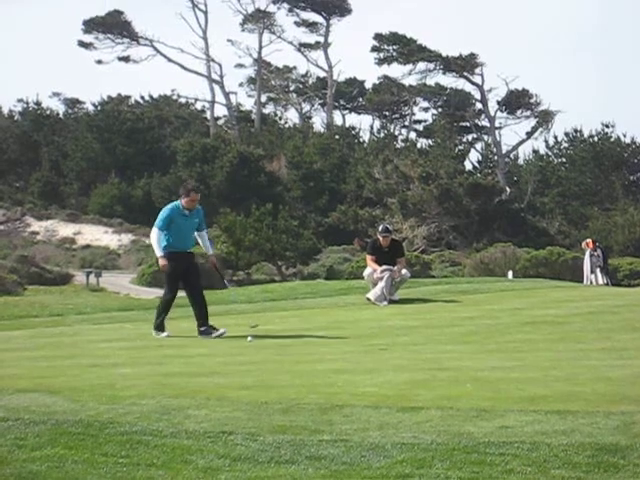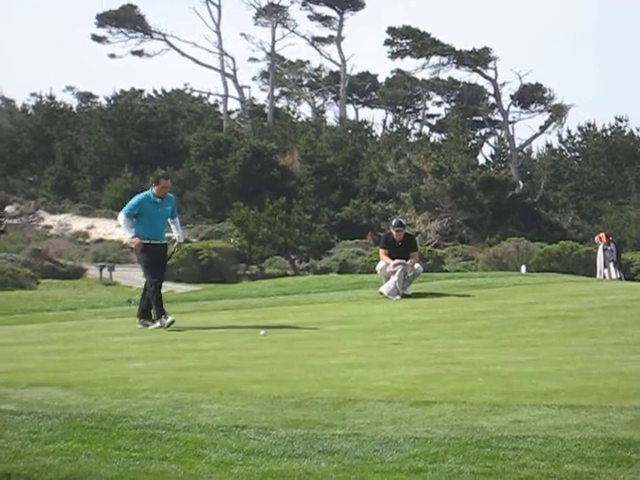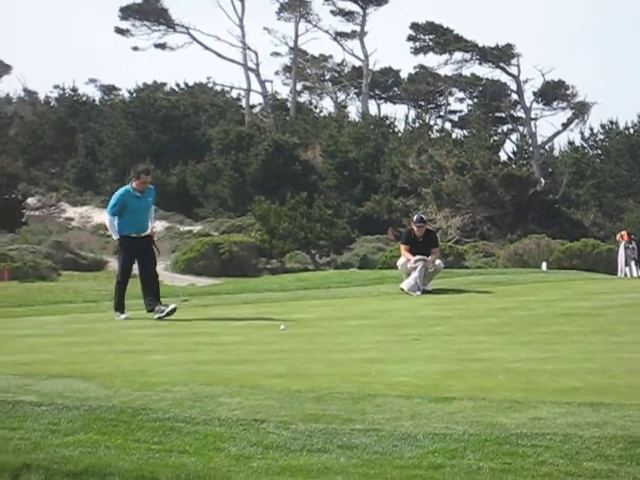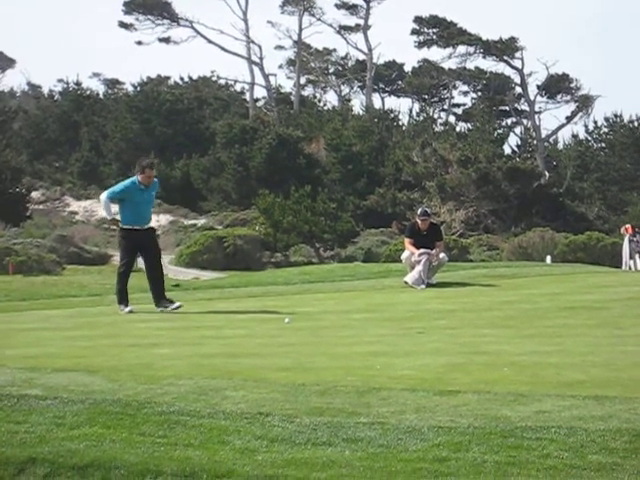
dt=0.7s
person 1, frame 1
left shoulder: (198, 211)
right shoulder: (170, 211)
left elbow: (201, 233)
right elbow: (155, 234)
left wrist: (210, 253)
right wrist: (161, 256)
left hip: (187, 254)
right hip: (169, 255)
left knee: (196, 290)
right knee: (171, 291)
left ankle: (204, 327)
right ankle: (158, 326)
person 1, frame 2
left shoulder: (171, 199)
right shoulder: (140, 200)
left elbow: (174, 220)
right elbow: (122, 217)
left wrist: (179, 238)
right wrist: (132, 236)
left hip: (161, 245)
right hip: (145, 246)
left knee: (155, 281)
right knee: (153, 280)
left ankle: (144, 317)
right ankle: (160, 316)
person 1, frame 3
left shoulder: (151, 191)
right shoulder: (122, 195)
right elbow: (109, 217)
right wrist: (116, 237)
left hip: (145, 238)
right hip: (127, 240)
left knee: (150, 272)
right knee: (123, 275)
left ankle: (154, 305)
right ankle: (119, 309)
person 1, frame 4
left shoulder: (155, 184)
right shoulder: (126, 187)
right elbow: (104, 197)
right wrist: (111, 217)
left hip: (147, 230)
right hip: (129, 232)
left knee: (155, 264)
right knee: (125, 267)
left ankle: (161, 300)
right ankle: (122, 302)
